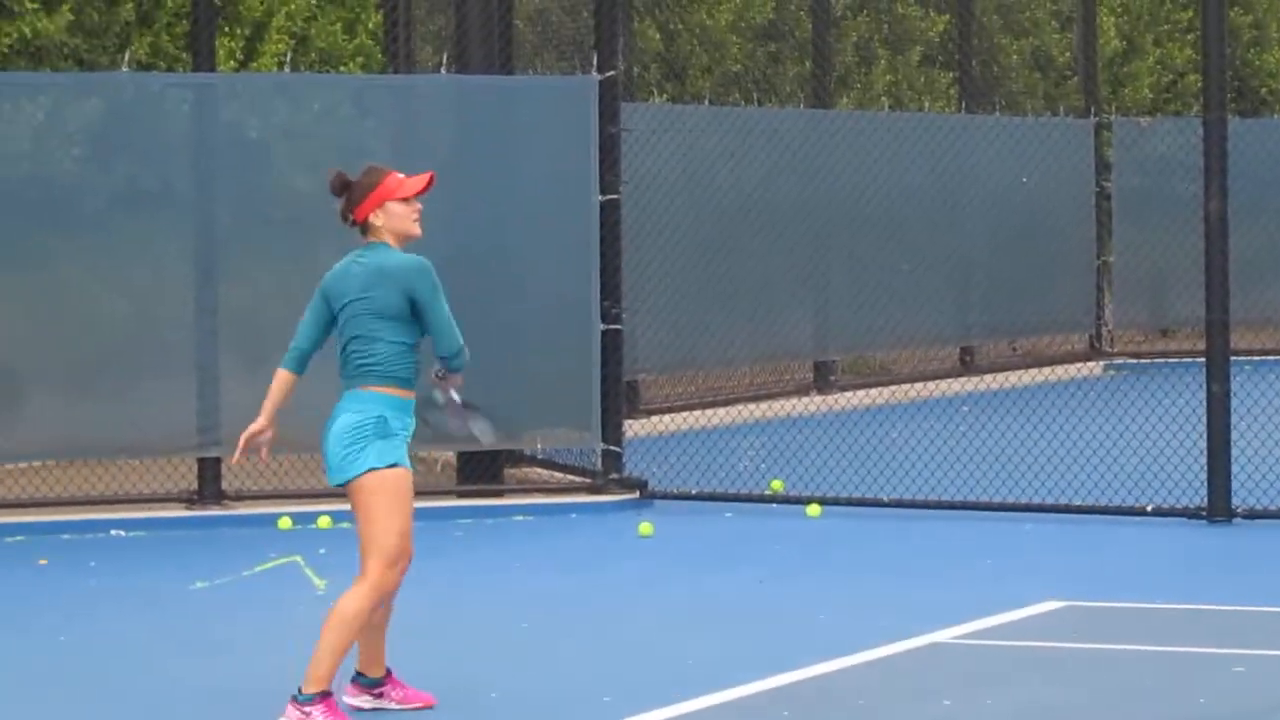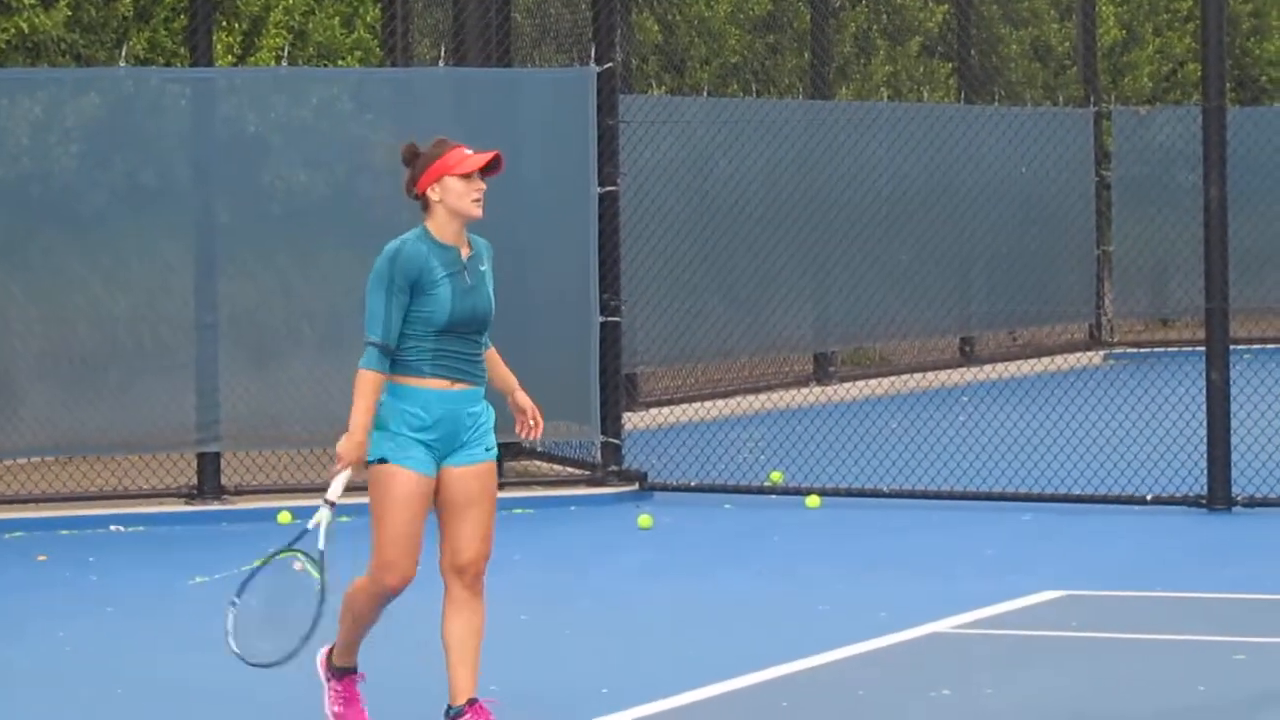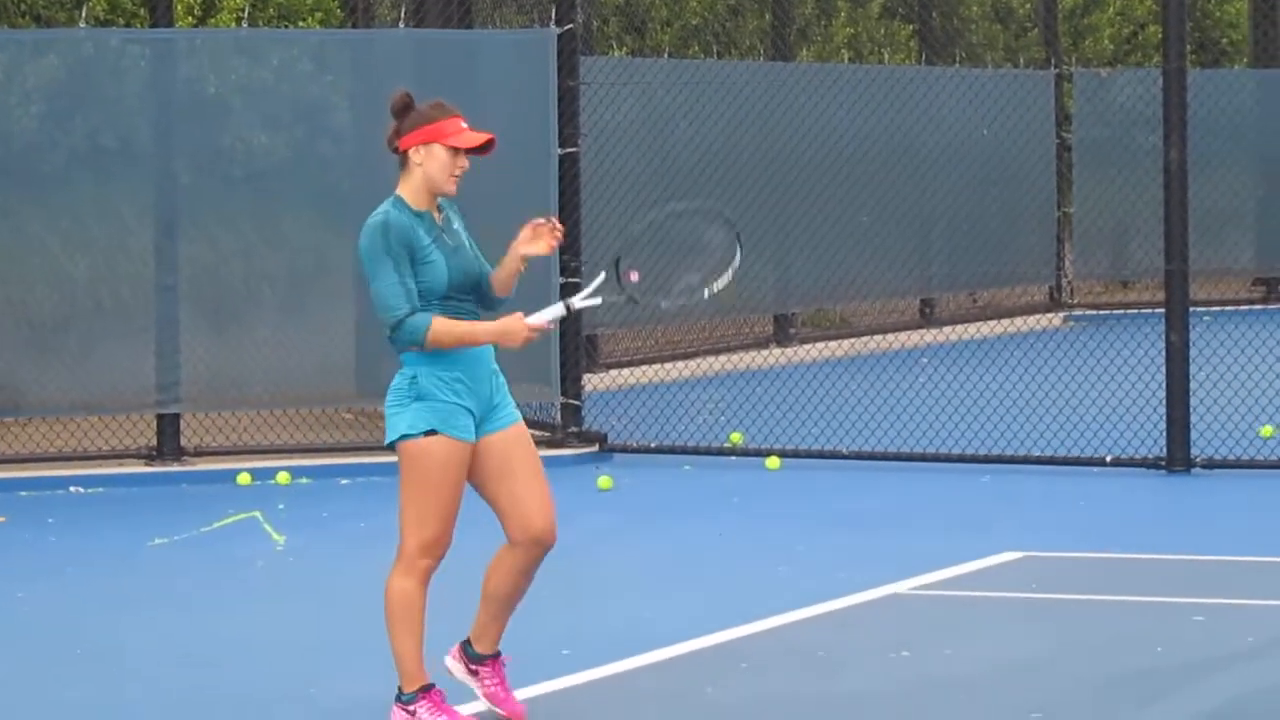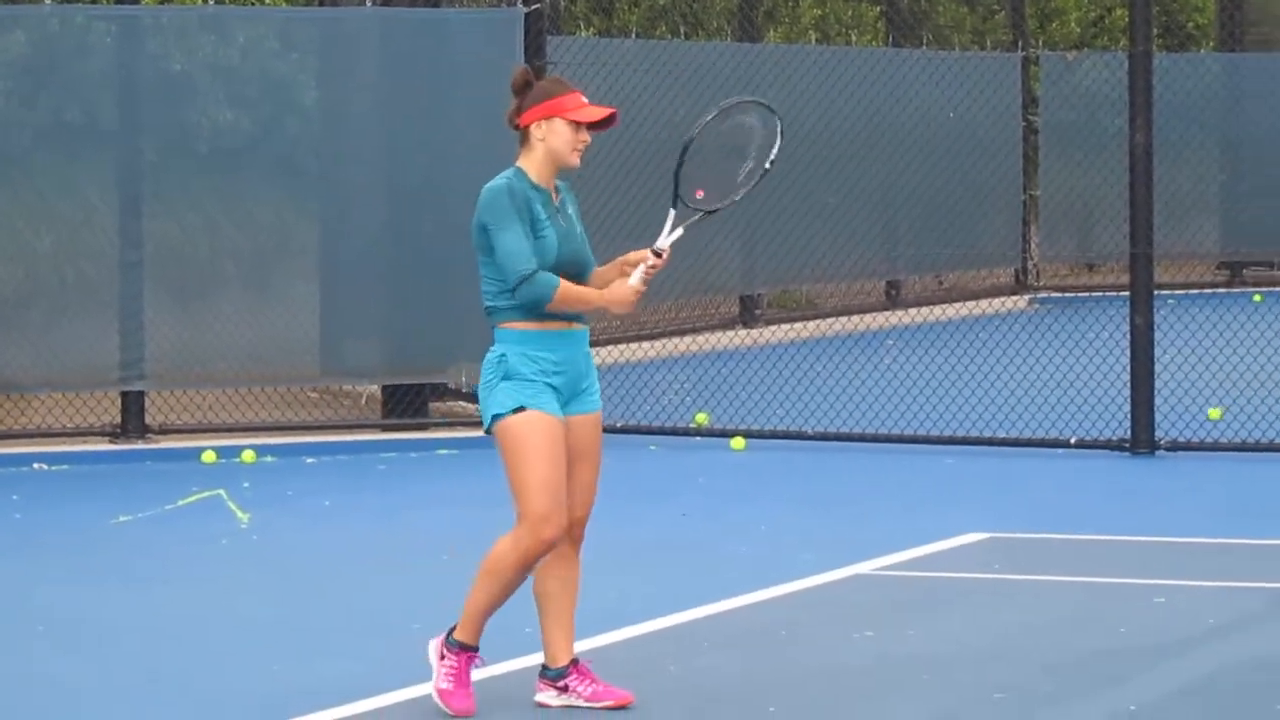
dt=1s
person 1, frame 1
left shoulder: (339, 274)
right shoulder: (413, 268)
left elbow: (297, 352)
right elbow: (451, 352)
left wrist: (265, 420)
right wrist: (449, 382)
left hip: (368, 425)
right hip: (375, 428)
left knee: (391, 564)
right knee: (383, 572)
person 1, frame 2
left shoulder: (481, 253)
right shoulder: (403, 256)
right elbow: (378, 351)
left wrist: (516, 393)
right wrist: (356, 431)
left hip: (471, 421)
right hip: (408, 420)
left knee: (468, 569)
right knee: (392, 573)
right ankle: (340, 664)
person 1, frame 3
left shoulder: (448, 215)
right shoulder: (385, 227)
left elbow: (485, 294)
right elbow: (406, 324)
left wrist: (518, 258)
right wrist: (495, 332)
left hip: (485, 386)
right hip: (430, 392)
left knee: (535, 532)
right knee: (422, 553)
left ankle: (479, 654)
person 1, frame 4
left shoulder: (563, 196)
right shoulder: (504, 194)
right elbow: (528, 284)
left wrist: (623, 268)
right wrist: (607, 300)
left hip: (575, 366)
right hip: (522, 367)
left knee: (571, 529)
right knee: (542, 528)
right ankle: (458, 644)
